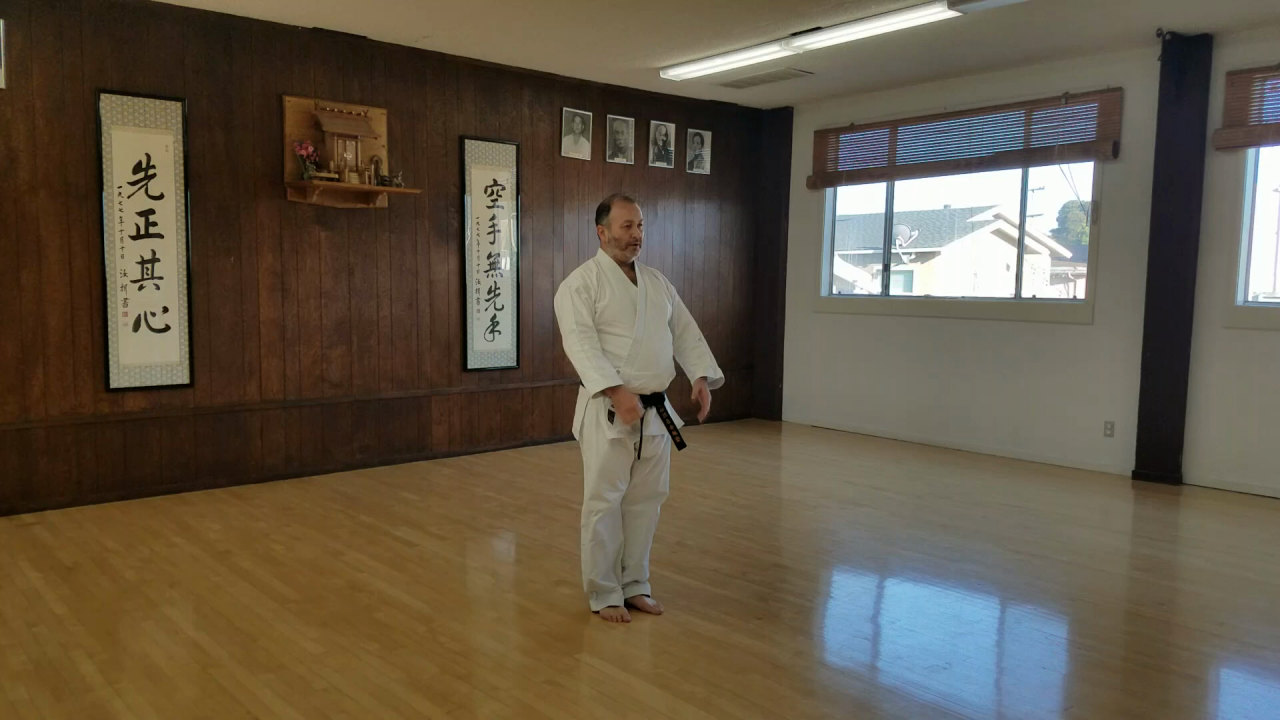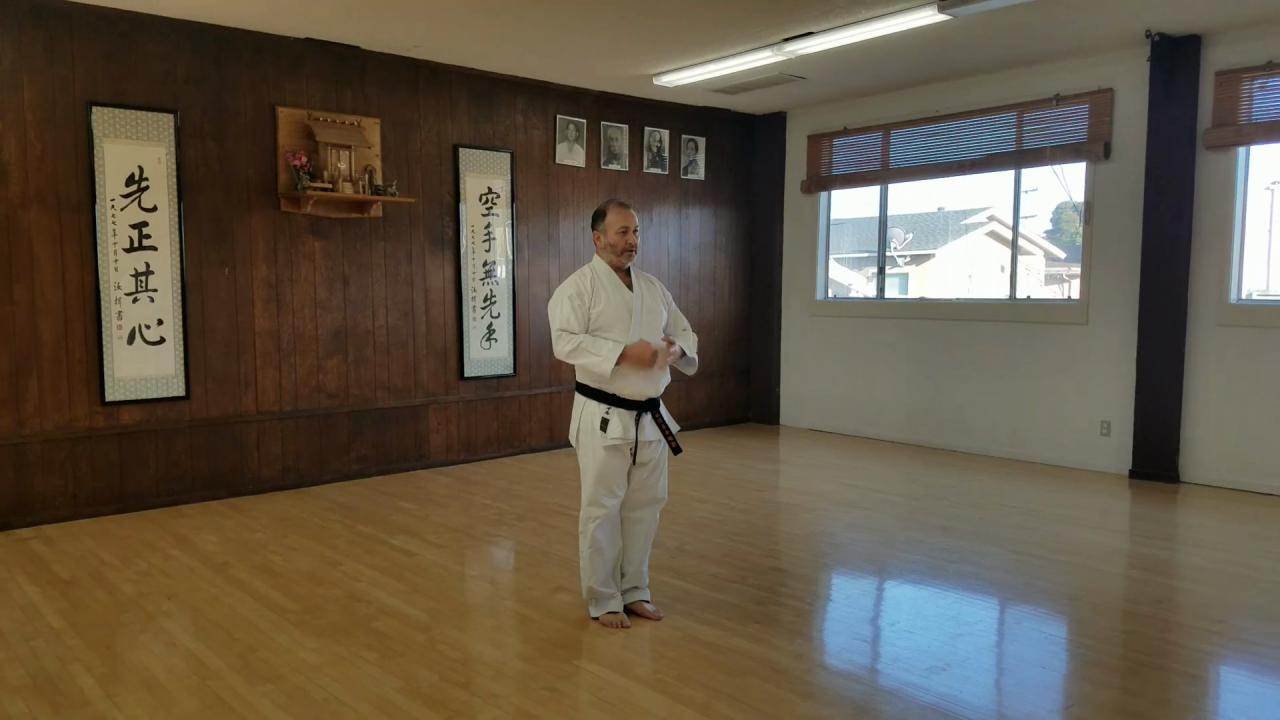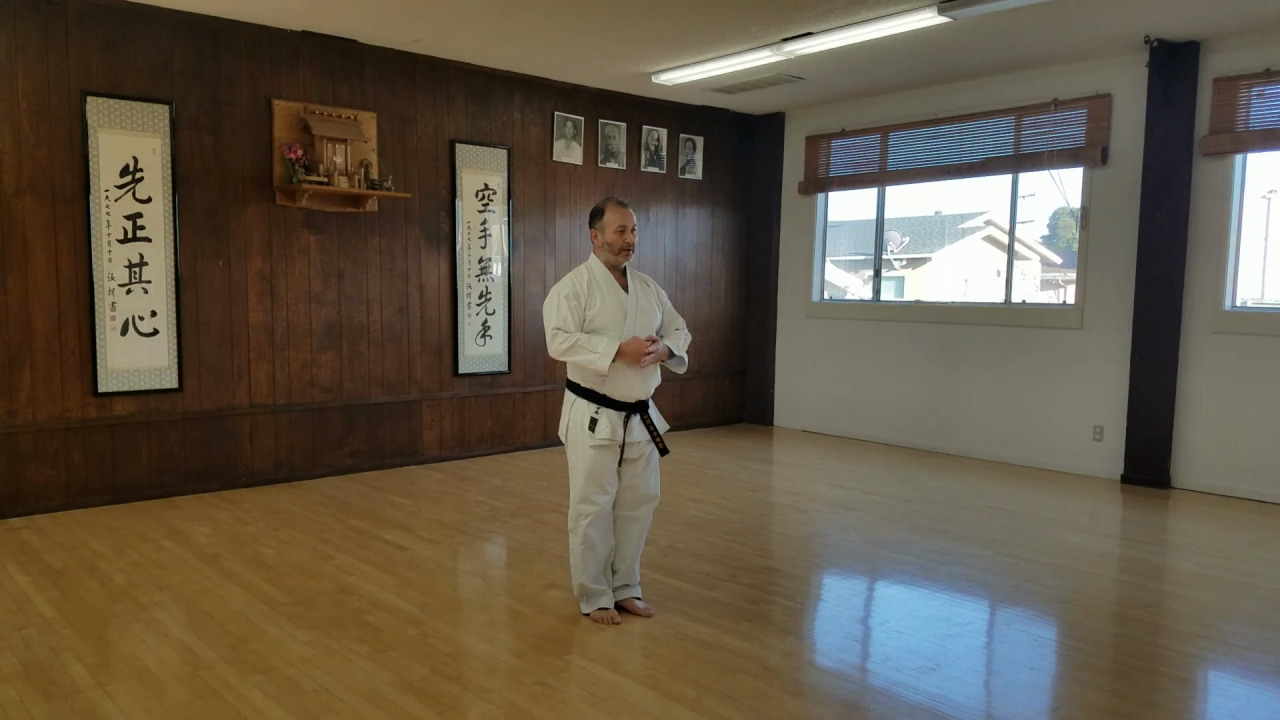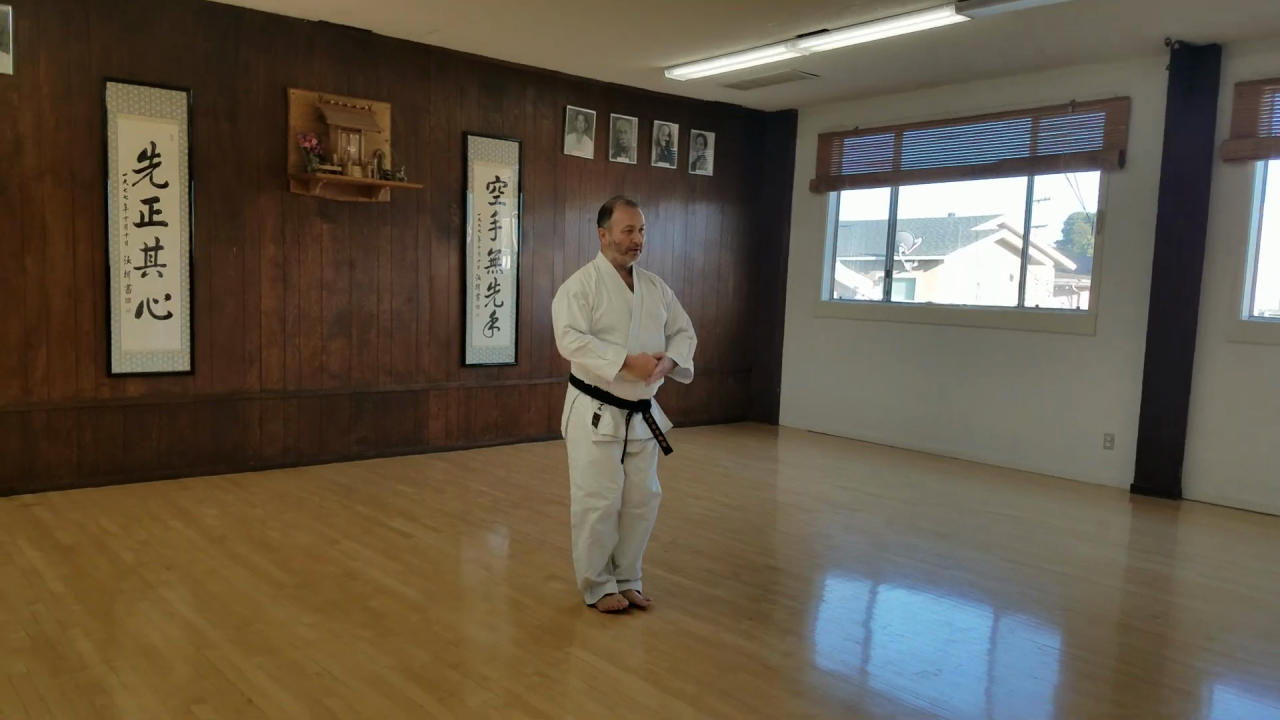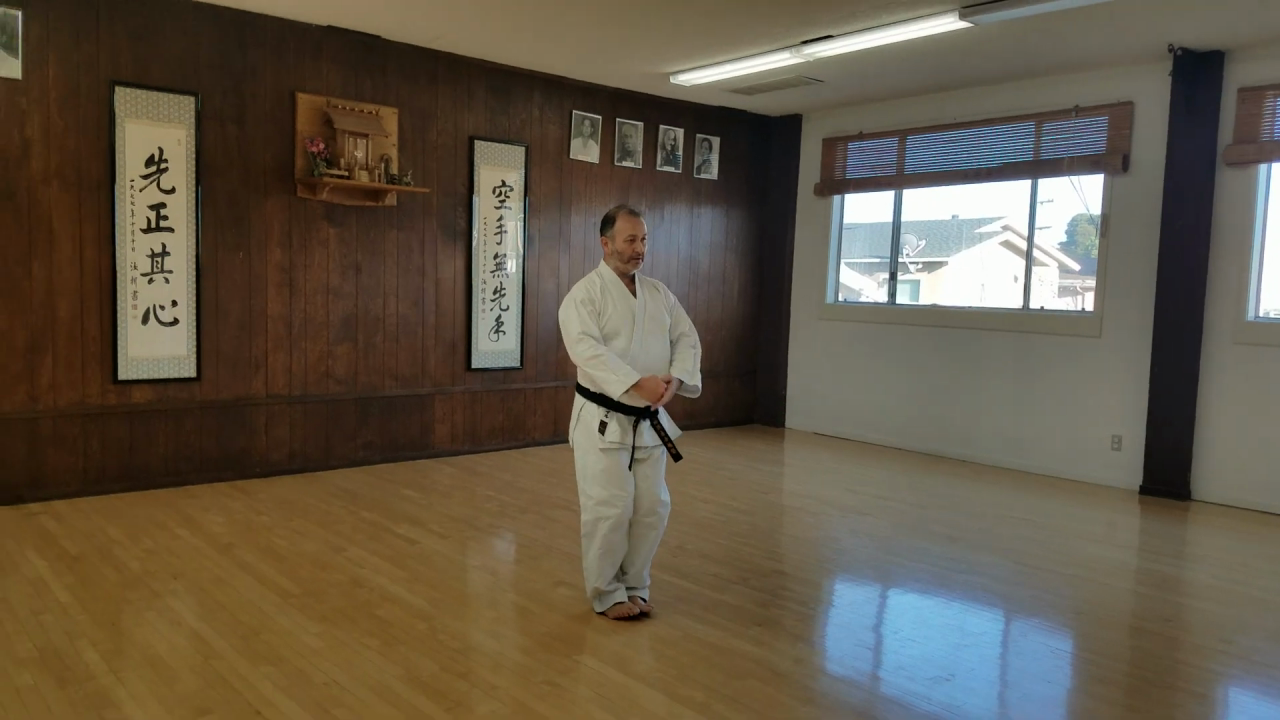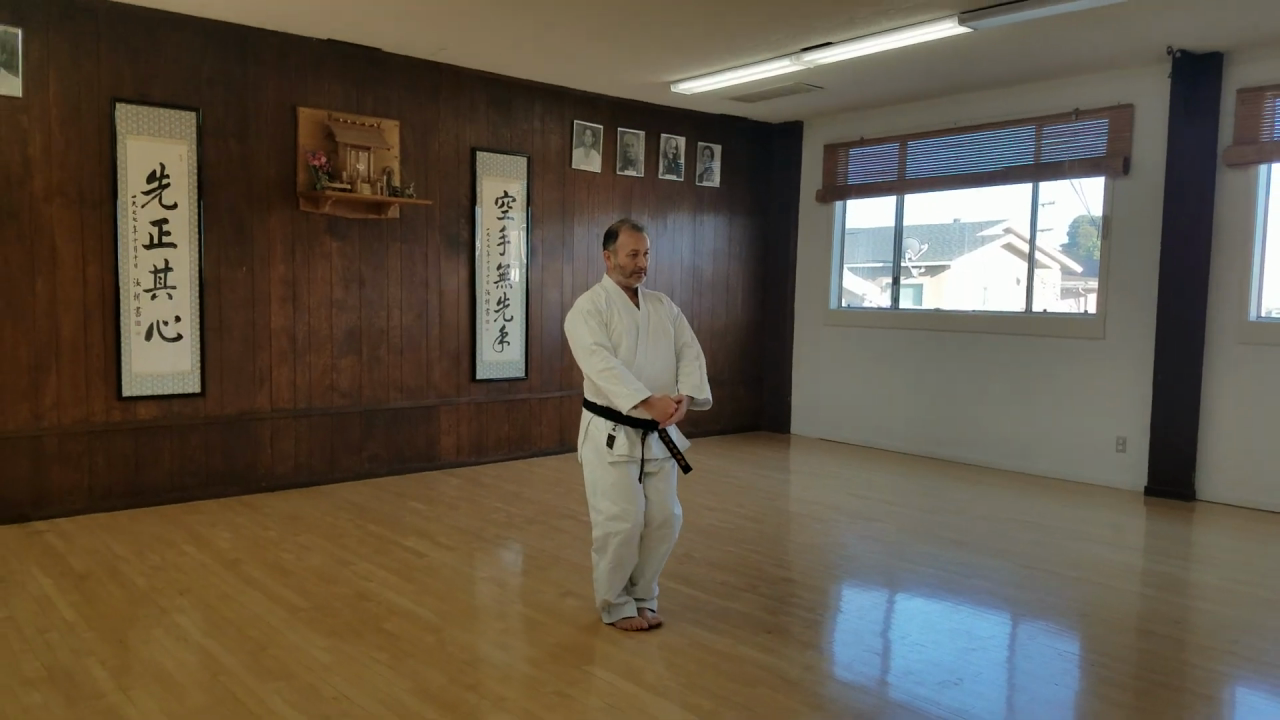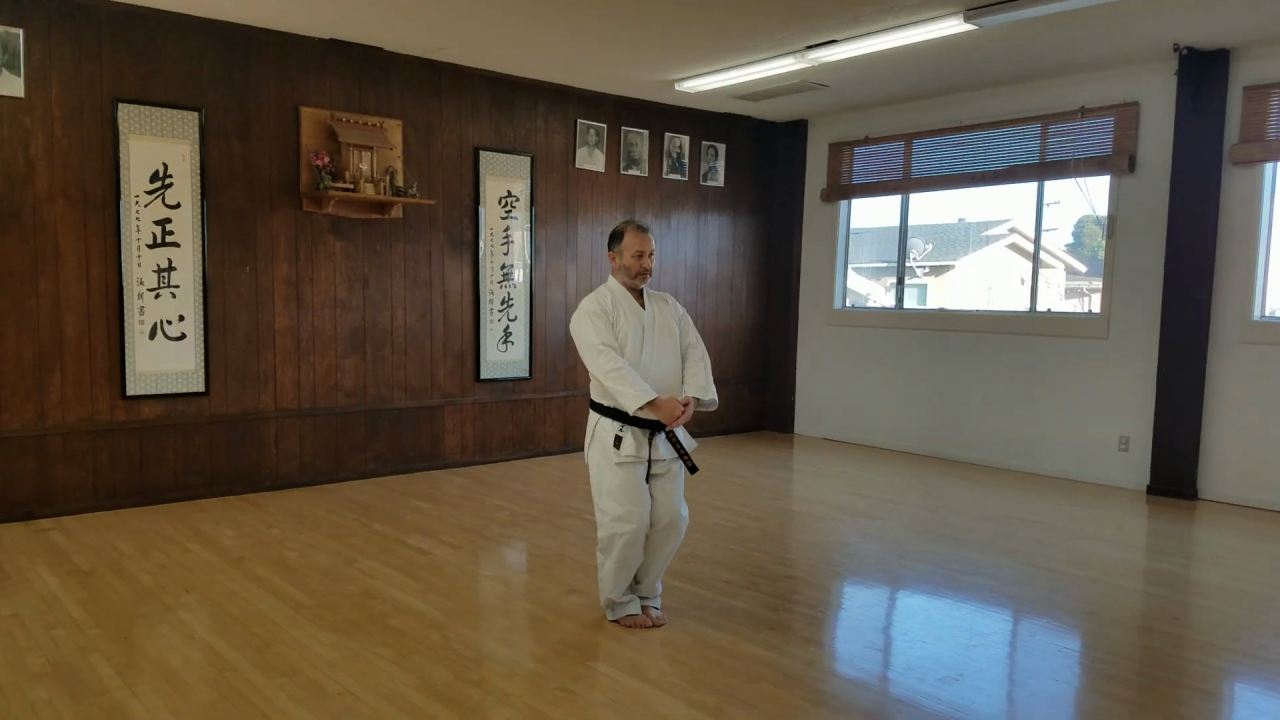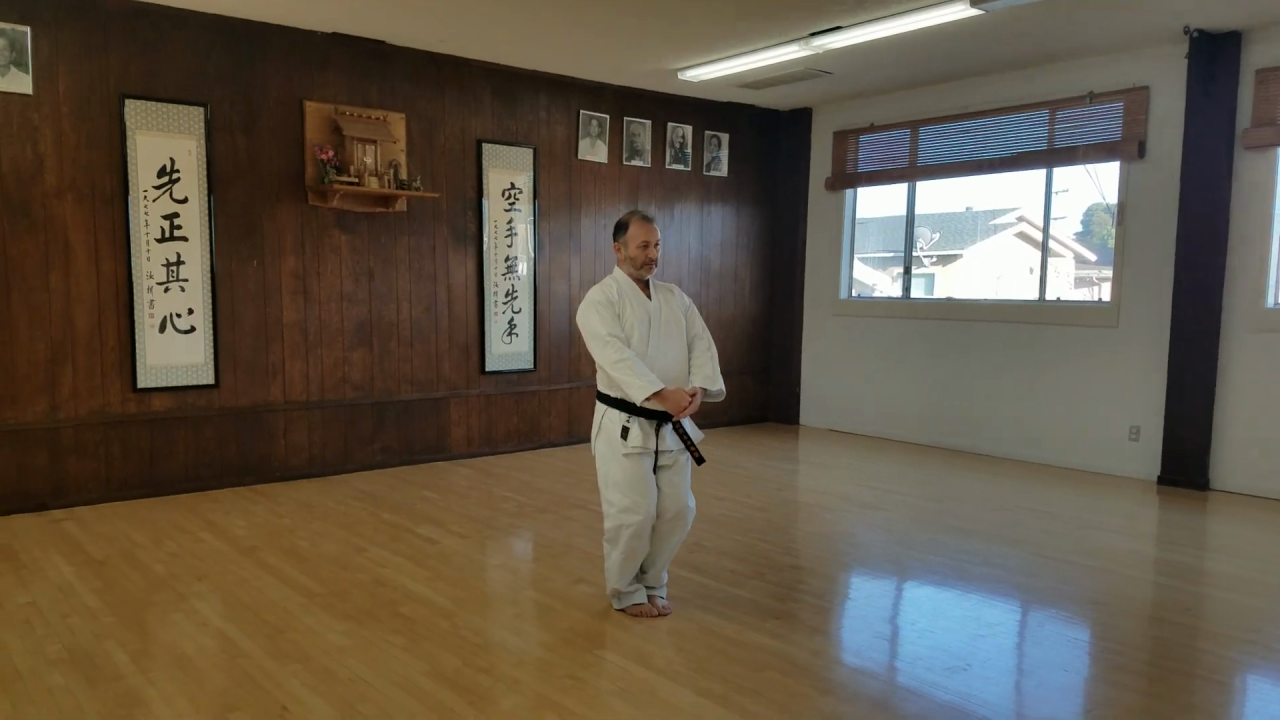
dt=0.2s
person 1, frame 1
left shoulder: (656, 281)
right shoulder: (583, 282)
left elbow: (685, 331)
right elbow: (580, 342)
left wrist: (702, 376)
right wrist: (616, 390)
left hip: (655, 411)
right hip: (609, 411)
left knee: (646, 500)
right knee: (604, 502)
left ankle: (634, 584)
right ankle: (604, 594)
person 1, frame 2
left shoulder: (652, 286)
right shoulder: (579, 286)
left elbow: (683, 331)
right elbow: (565, 341)
left wrist: (677, 350)
right wrist: (623, 353)
left hip: (650, 416)
right hip: (604, 417)
left knee: (644, 506)
right knee: (602, 509)
left ankle: (633, 590)
right ankle: (603, 599)
person 1, frame 3
left shoulder: (648, 287)
right shoulder: (574, 285)
left elbow: (679, 330)
right elbow: (560, 340)
left wrist: (663, 347)
right wrist: (619, 349)
left hip: (639, 416)
right hip: (593, 416)
left knee: (638, 502)
right knee: (592, 507)
left ankle: (625, 587)
right ankle: (595, 596)
person 1, frame 4
left shoulder: (656, 287)
right shoulder: (581, 285)
left elbow: (684, 331)
right elbow: (572, 340)
left wrist: (668, 359)
right wrist: (627, 361)
left hip: (641, 414)
right hip: (594, 413)
left knee: (642, 500)
right knee: (597, 501)
left ankle: (626, 579)
right ankle: (597, 585)
person 1, frame 5
left shoulder: (660, 293)
right shoulder: (585, 294)
left elbow: (687, 340)
right elbow: (587, 350)
left wrist: (675, 378)
right wrist: (639, 382)
left hip: (649, 421)
right hip: (602, 420)
left knee: (652, 507)
right knee: (609, 508)
left ankle: (634, 585)
right ankle: (606, 593)
person 1, frame 6
left shoulder: (663, 306)
right shoulder: (589, 307)
left elbow: (690, 354)
right elbow: (600, 363)
left wrist: (685, 396)
right wrist: (649, 400)
left hip: (659, 434)
right hip: (611, 433)
left knee: (663, 520)
right knee: (620, 523)
left ankle: (642, 597)
right ankle: (616, 605)
person 1, frame 7
left shoulder: (669, 307)
right shoulder: (594, 308)
left elbow: (695, 356)
right elbow: (608, 364)
left wrist: (691, 397)
right wrist: (655, 403)
left hip: (665, 435)
right hip: (618, 434)
left knee: (670, 520)
right knee: (626, 523)
left ankle: (646, 595)
right ankle: (620, 603)
person 1, frame 8
left shoulder: (674, 297)
right shoulder: (600, 299)
left elbow: (702, 345)
right elbow: (614, 355)
left wrist: (698, 388)
right wrist: (663, 393)
left hip: (672, 426)
right hip: (624, 425)
left knee: (676, 511)
right knee: (632, 515)
left ankle: (652, 585)
right ankle: (625, 591)
